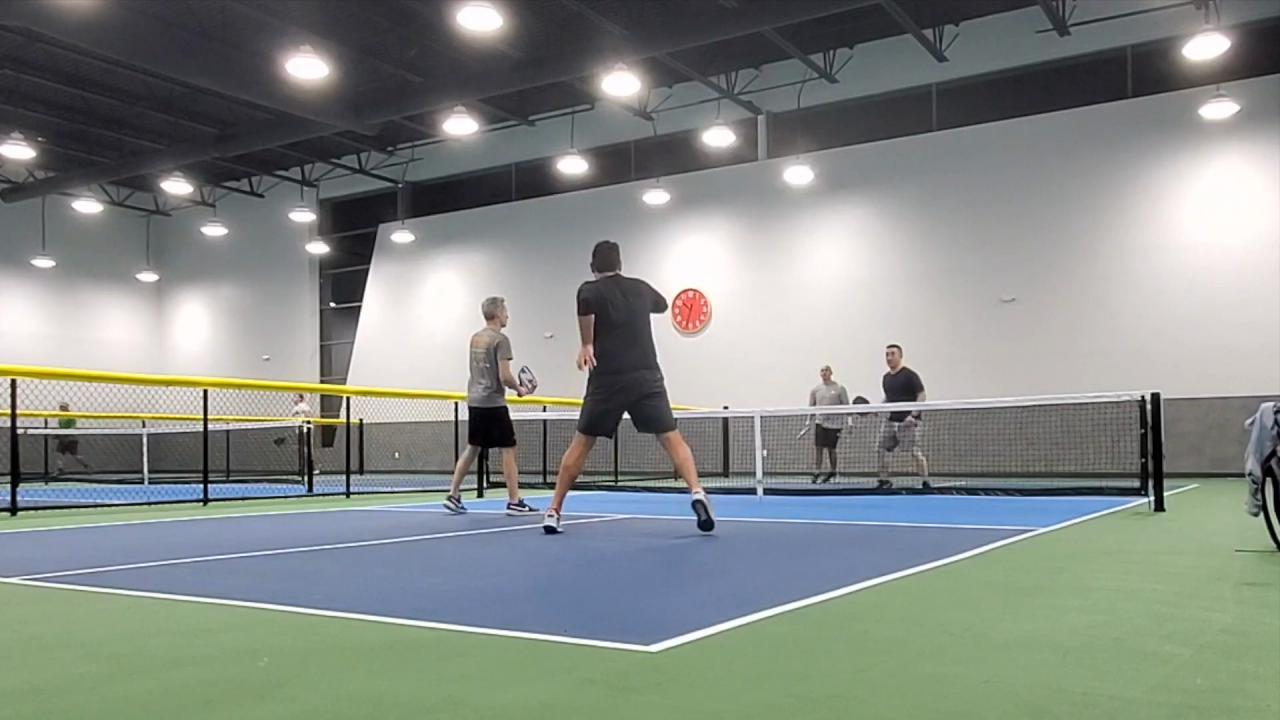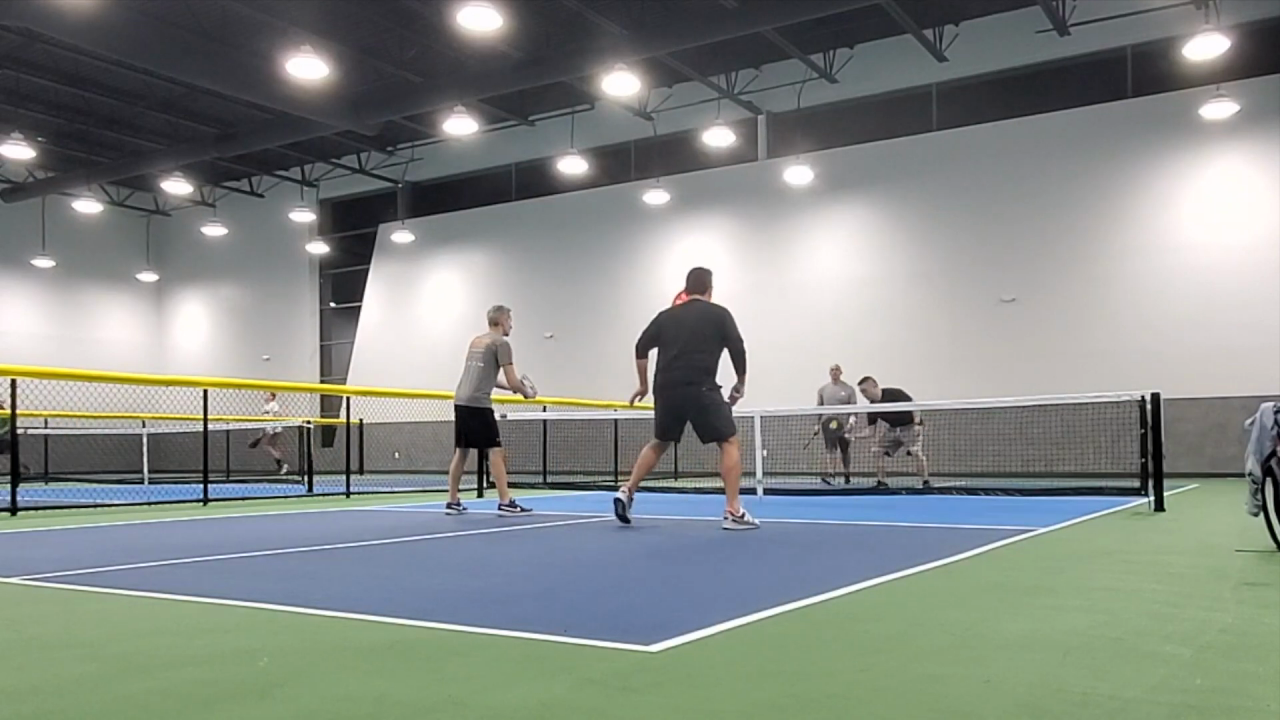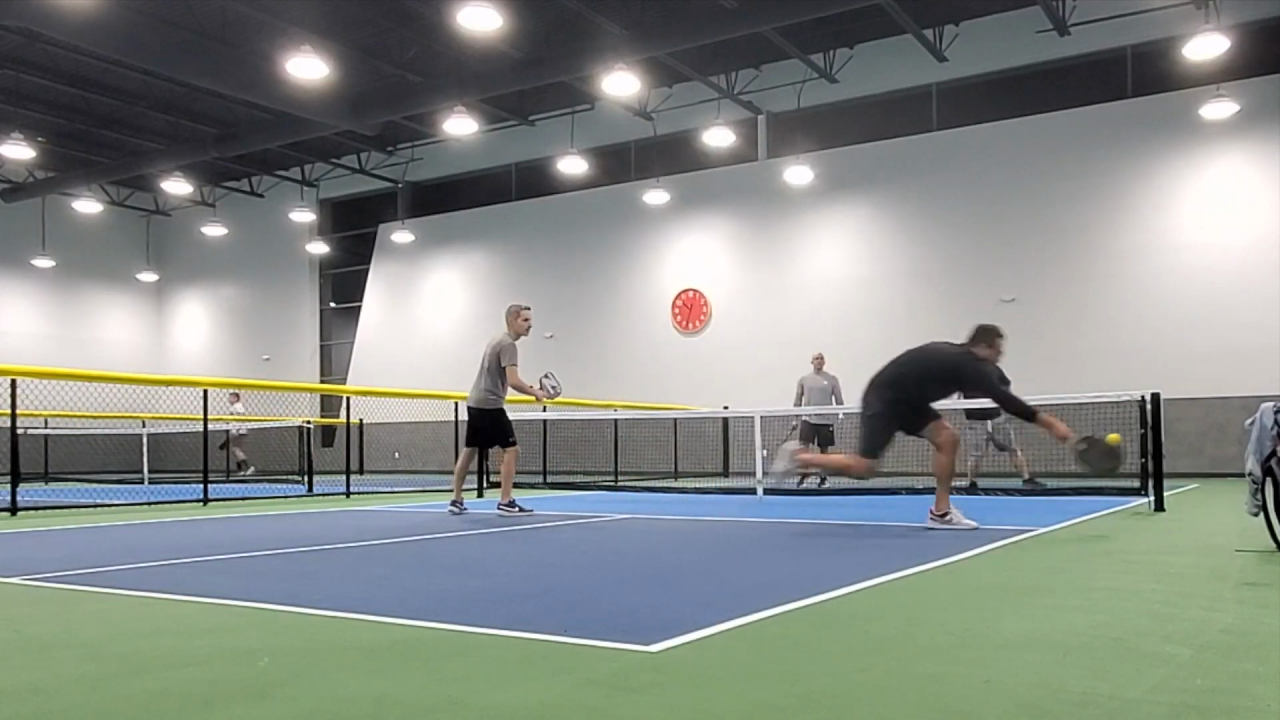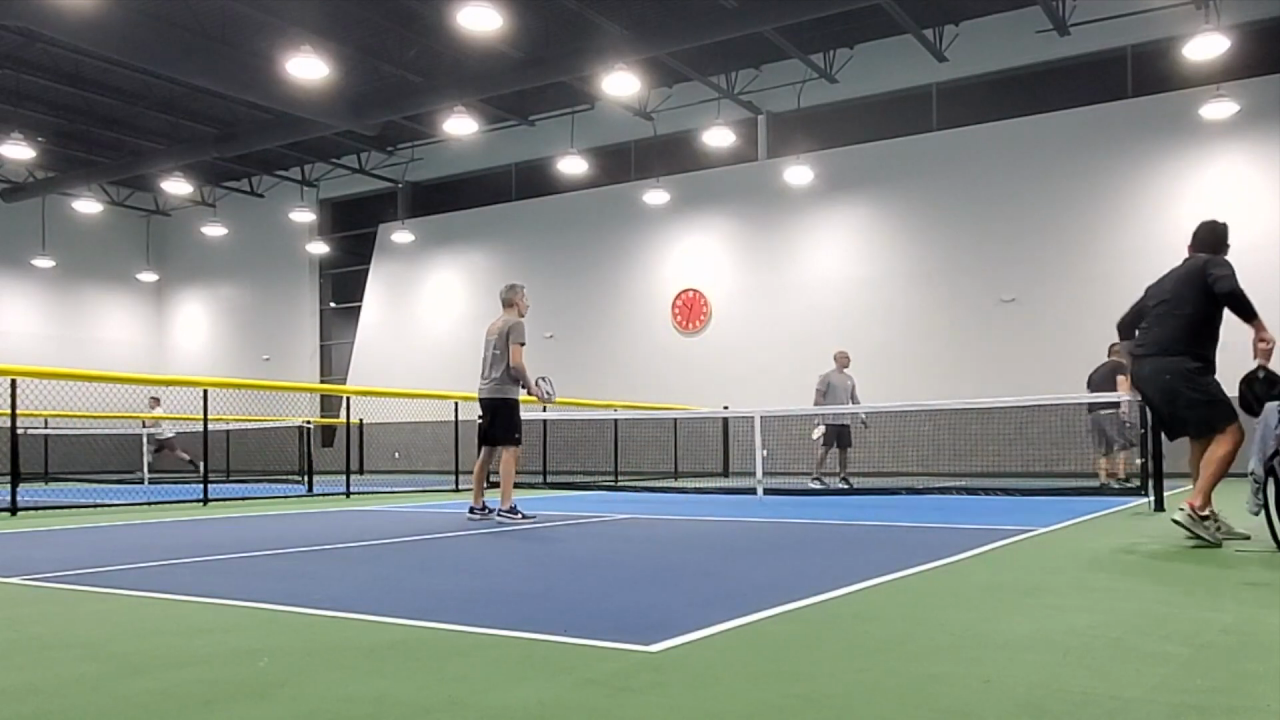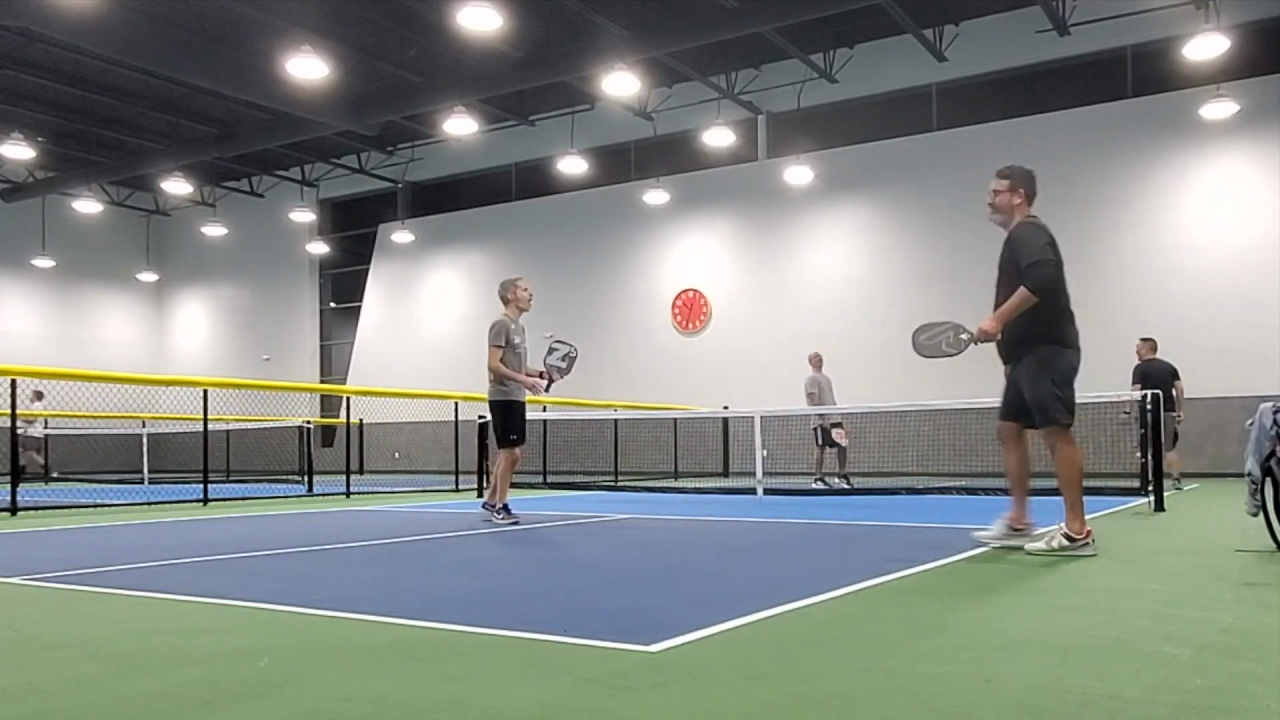
dt=1s
person 1, frame 1
left shoulder: (591, 289)
right shoulder: (640, 288)
left elbow: (585, 303)
right elbow: (662, 304)
left wrist: (586, 345)
left hip: (606, 380)
right hip: (646, 377)
left knee: (582, 443)
right knee: (672, 438)
left ankle: (554, 512)
right ankle: (697, 493)
person 1, frame 2
left shoulder: (666, 316)
right shoulder: (718, 313)
left elbow: (642, 347)
right elbow: (737, 348)
left wrist: (643, 384)
right wrist: (740, 383)
left hip: (666, 388)
right hip: (700, 388)
left knee: (659, 443)
right knee: (730, 443)
left ankle: (627, 491)
right ankle: (733, 511)
person 1, frame 3
left shoulder: (950, 353)
right shoulder: (970, 366)
left elbow: (916, 364)
right elbow: (1005, 400)
right wrist: (1050, 423)
left hip: (905, 400)
right hip: (882, 398)
left knee: (948, 440)
right knee: (863, 467)
left ankle: (941, 512)
right ankle: (797, 456)
person 1, frame 4
left shoulder: (1165, 279)
right shoulder: (1215, 265)
left elbow: (1125, 325)
right elbow: (1230, 291)
left wrist: (1136, 361)
right wrist: (1260, 330)
left hip: (1144, 367)
right hip: (1178, 366)
left knee: (1204, 435)
right knee: (1229, 431)
left ankle: (1203, 516)
right ankle: (1195, 508)
person 1, frame 5
left shoulder: (1027, 233)
right shoulder: (1026, 235)
left elbow: (1040, 281)
left wrist: (997, 320)
right wrist: (1011, 345)
left hip: (1045, 349)
right hip: (1034, 350)
left knee: (1057, 432)
right knee: (1008, 430)
left ankle: (1077, 532)
right ankle: (1017, 521)
person 2, frame 1
left shoulder: (475, 338)
right shoulder: (500, 339)
right elbow: (505, 375)
left wrist: (511, 385)
right wrist: (518, 388)
left hip: (474, 402)
right hip: (493, 404)
left knee: (472, 449)
right knee: (508, 450)
left ankle: (453, 495)
right ankle: (514, 502)
person 2, frame 2
left shoulder: (476, 341)
right shoulder: (501, 343)
right elbow: (512, 380)
left wrist: (516, 388)
right wrist: (527, 392)
left hip: (461, 401)
right hip: (478, 404)
left knee: (461, 451)
right knee: (495, 451)
left ankle: (452, 501)
right ankle: (505, 502)
person 2, frame 3
left shoulder: (498, 341)
right shoulder: (508, 345)
right elbow: (513, 381)
left wrist: (531, 388)
right wrist: (534, 393)
left hip: (476, 403)
right hip: (490, 405)
left knee: (469, 451)
right knee: (511, 450)
left ankle: (456, 500)
right ankle: (506, 502)
person 2, frame 4
left shoulder: (493, 326)
right shoulder: (515, 324)
right elbow: (515, 362)
left wrist: (522, 383)
right wrist: (529, 384)
left hip: (487, 394)
right hip: (503, 395)
left knee: (486, 451)
right knee: (510, 450)
left ankle: (477, 506)
right ankle: (506, 508)
person 2, frame 5
left shoulder: (518, 326)
right shoulder: (501, 325)
right elbow: (493, 365)
left wrist: (539, 374)
right wrist: (523, 380)
left hip: (515, 398)
right hip: (503, 398)
left knee: (508, 453)
right knee: (511, 452)
left ankle: (491, 500)
right ankle: (500, 506)
